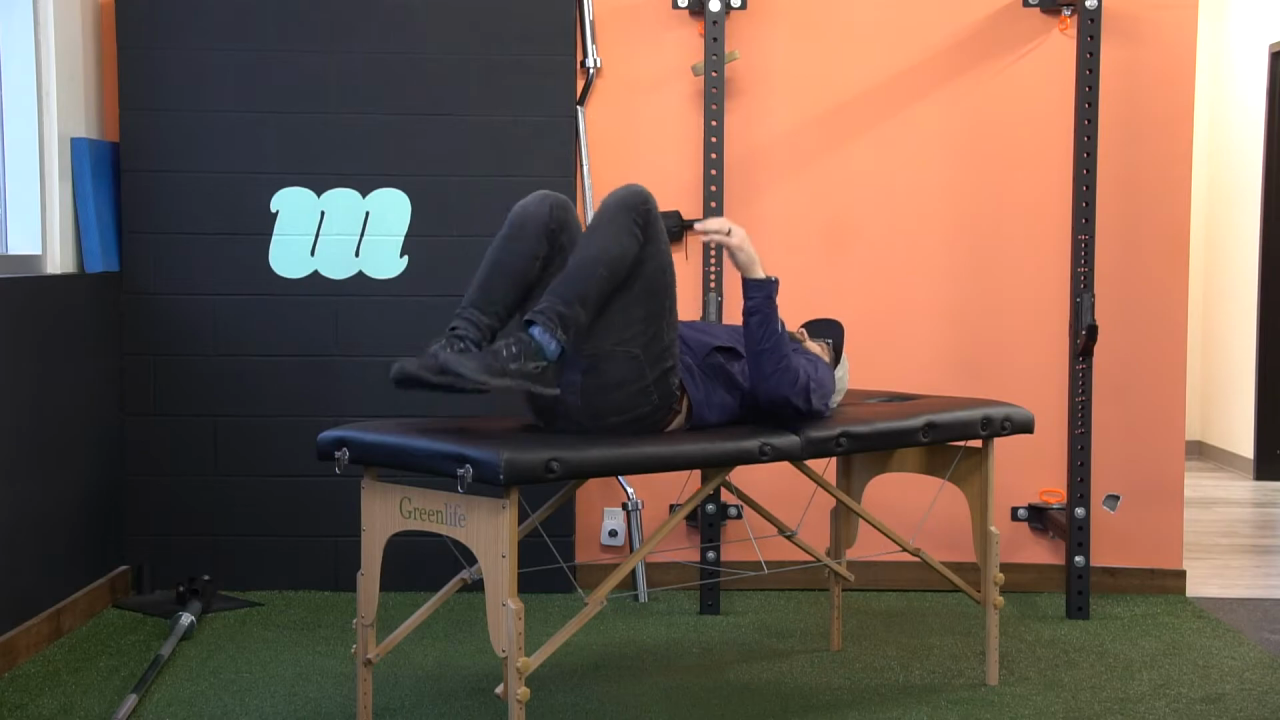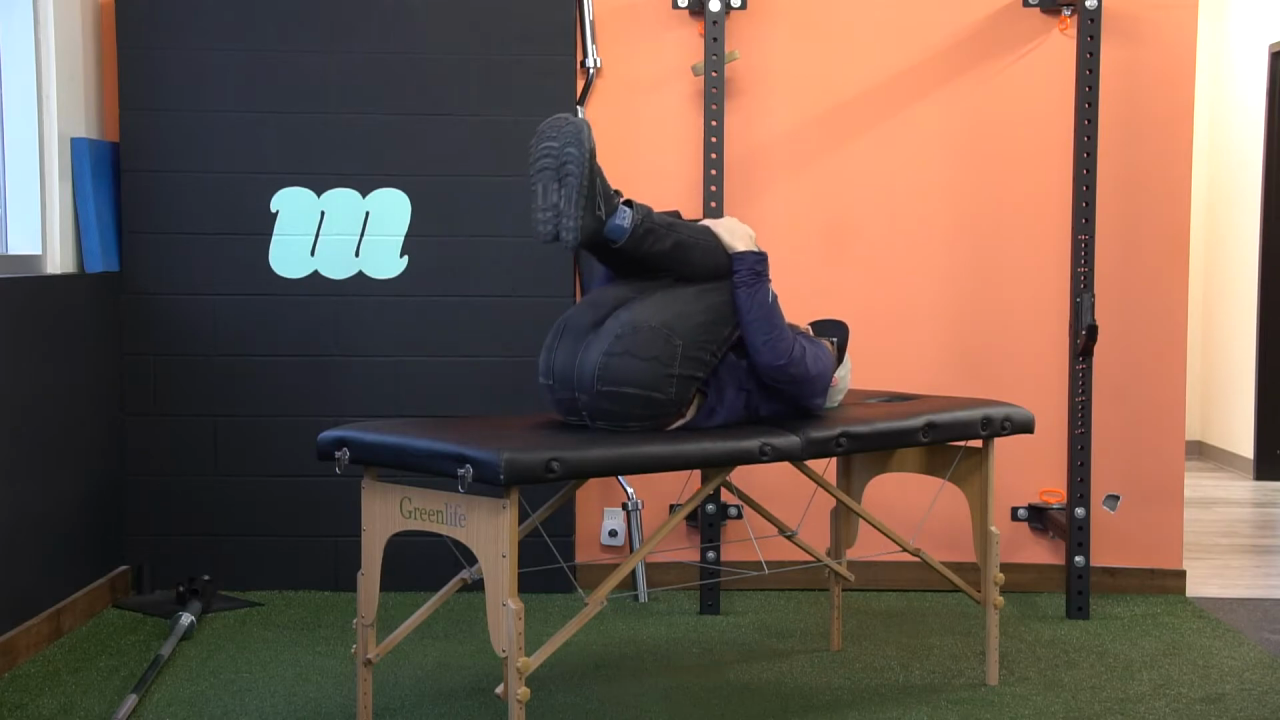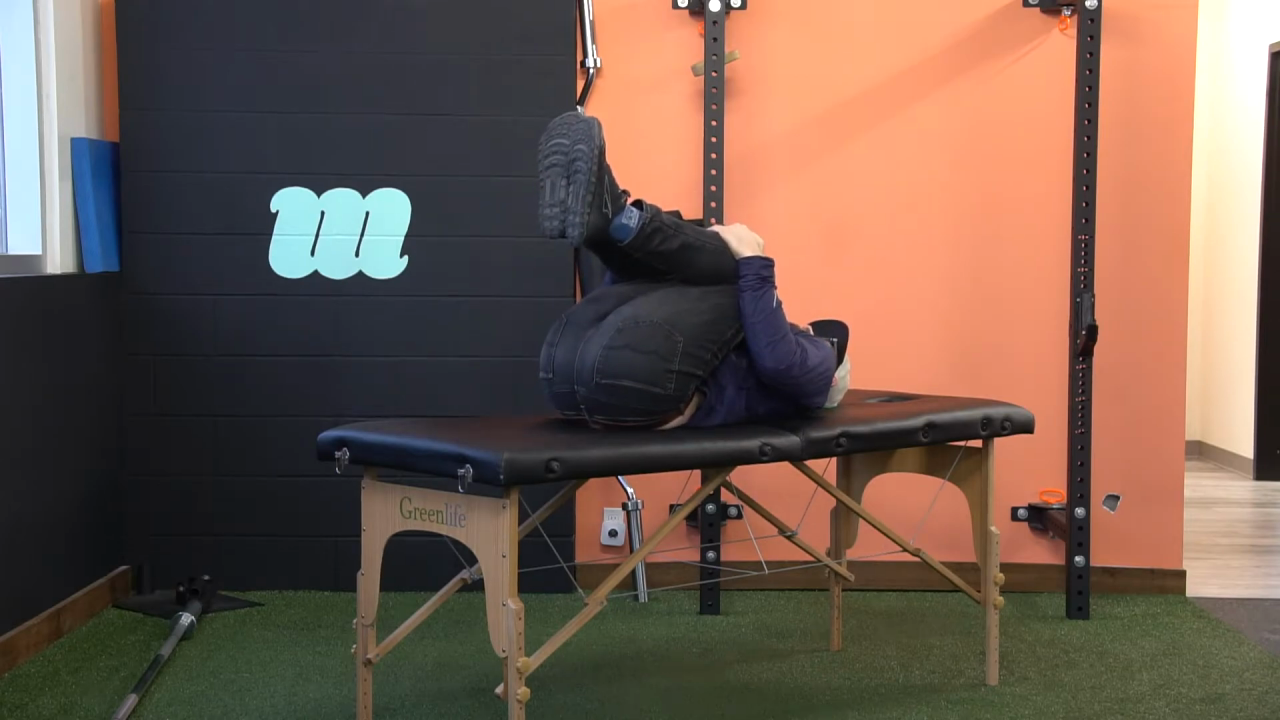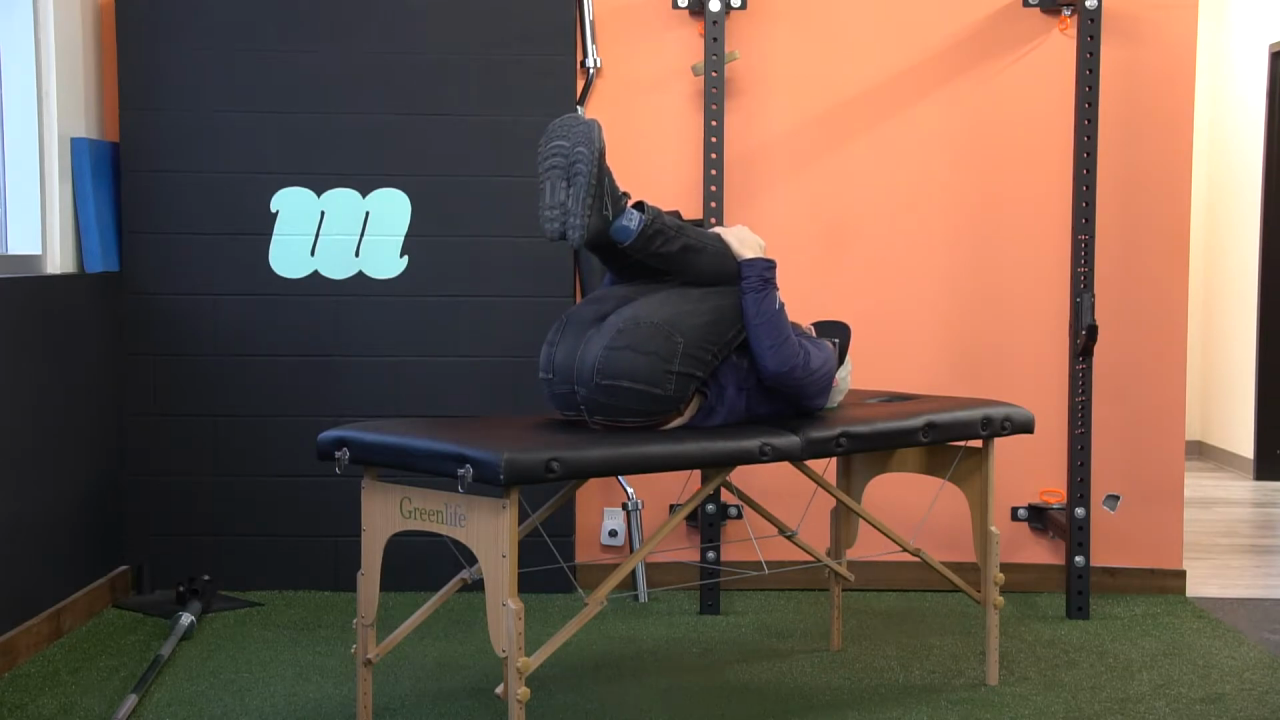
dt=1s
person 1, frame 1
left shoulder: (809, 375)
right shoulder: (729, 343)
left elbow: (776, 387)
right elbow: (614, 323)
left wrist: (755, 275)
left hip: (633, 393)
right hip: (570, 384)
left knee: (632, 203)
right knee: (546, 210)
left ankle: (533, 357)
right ankle: (460, 350)
person 1, frame 2
left shoulder: (812, 369)
right shoulder: (732, 345)
left elbow: (775, 357)
left wrist: (747, 258)
left hip: (639, 376)
left ankle: (606, 215)
right ankle: (593, 216)
person 1, frame 3
left shoulder: (815, 364)
right shoulder: (735, 348)
left elbow: (778, 361)
left wrist: (753, 263)
left knee: (740, 269)
left ankle: (614, 215)
right ankle: (602, 212)
person 1, frame 4
left shoulder: (817, 364)
right shoulder: (738, 346)
left elbow: (780, 364)
left wrist: (755, 265)
left knee: (740, 270)
left ankle: (615, 217)
right ankle: (603, 215)
